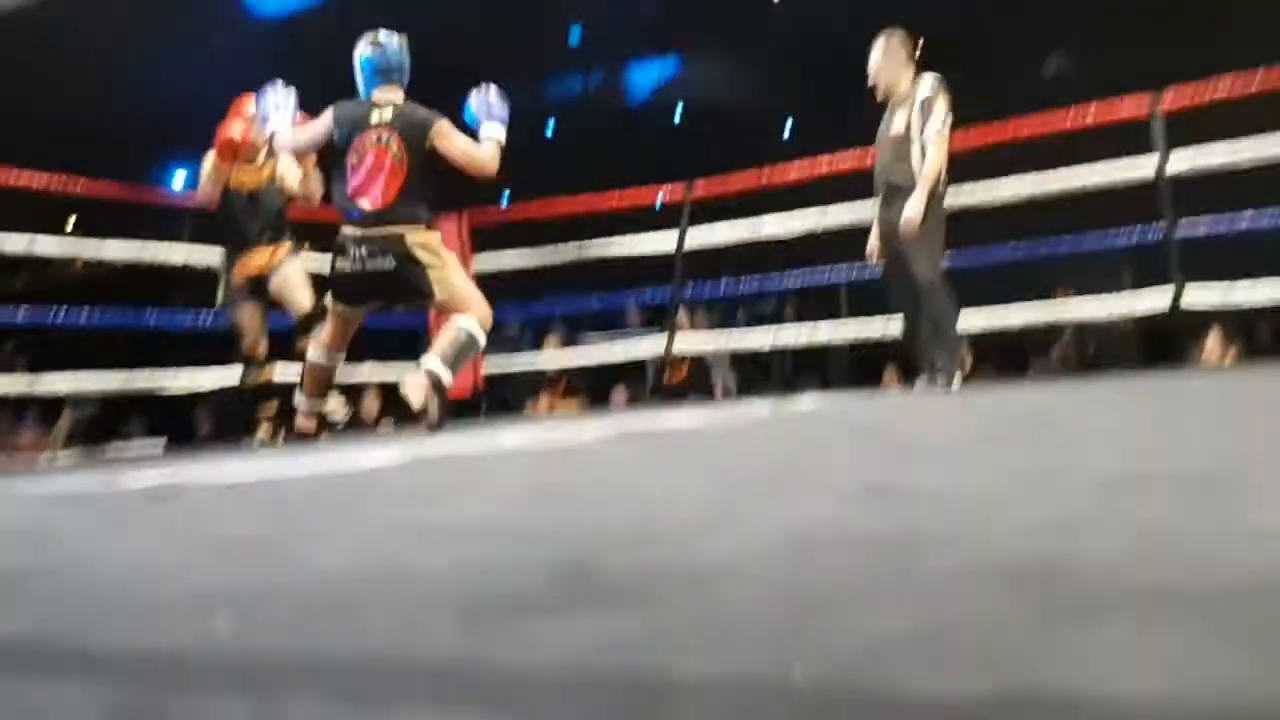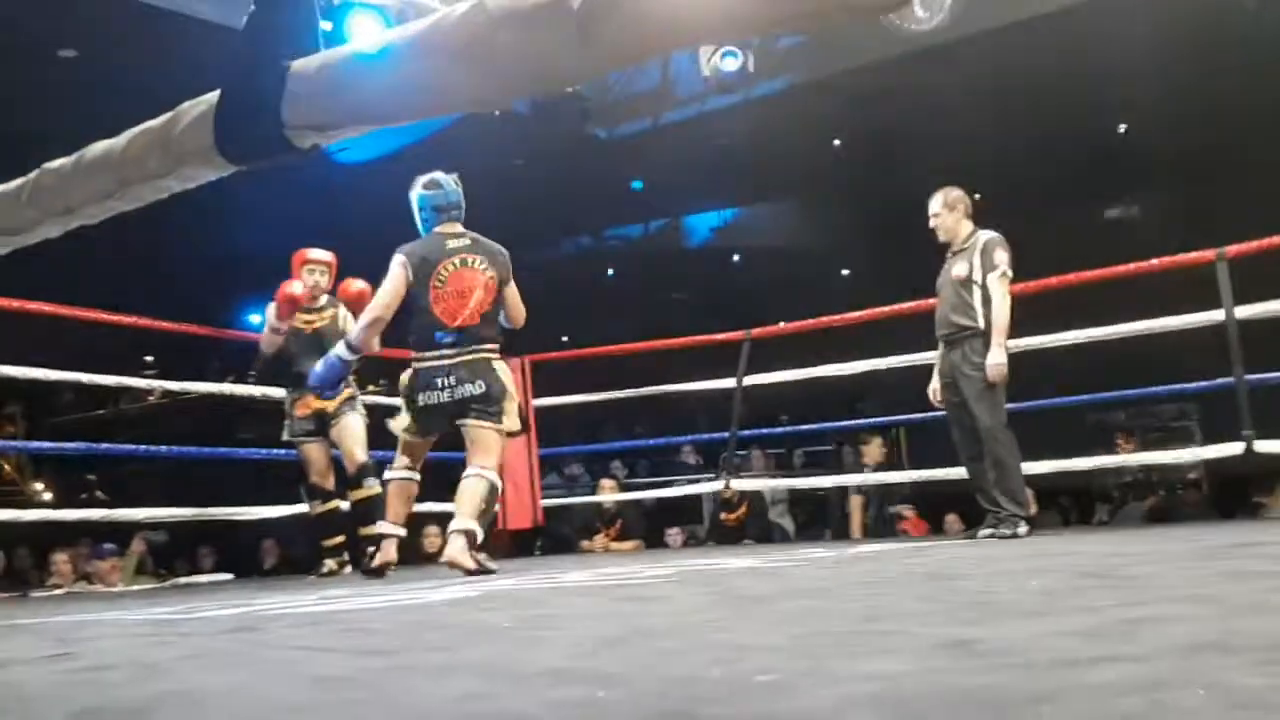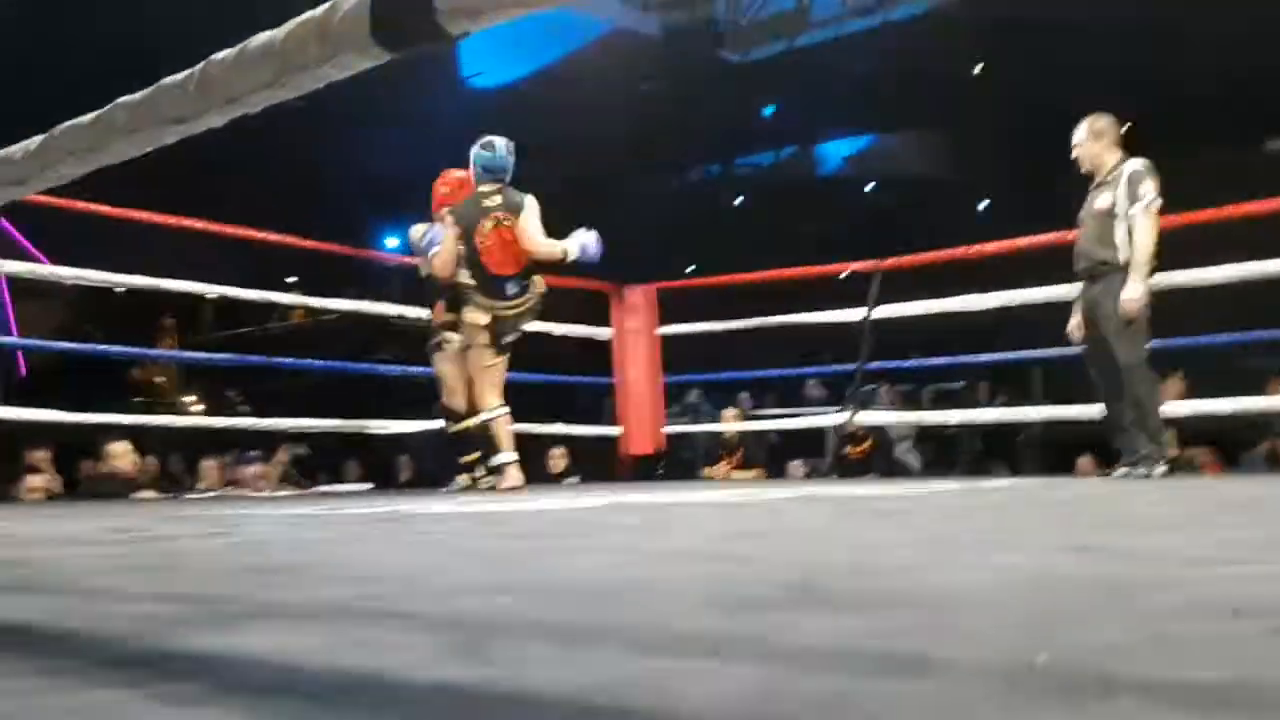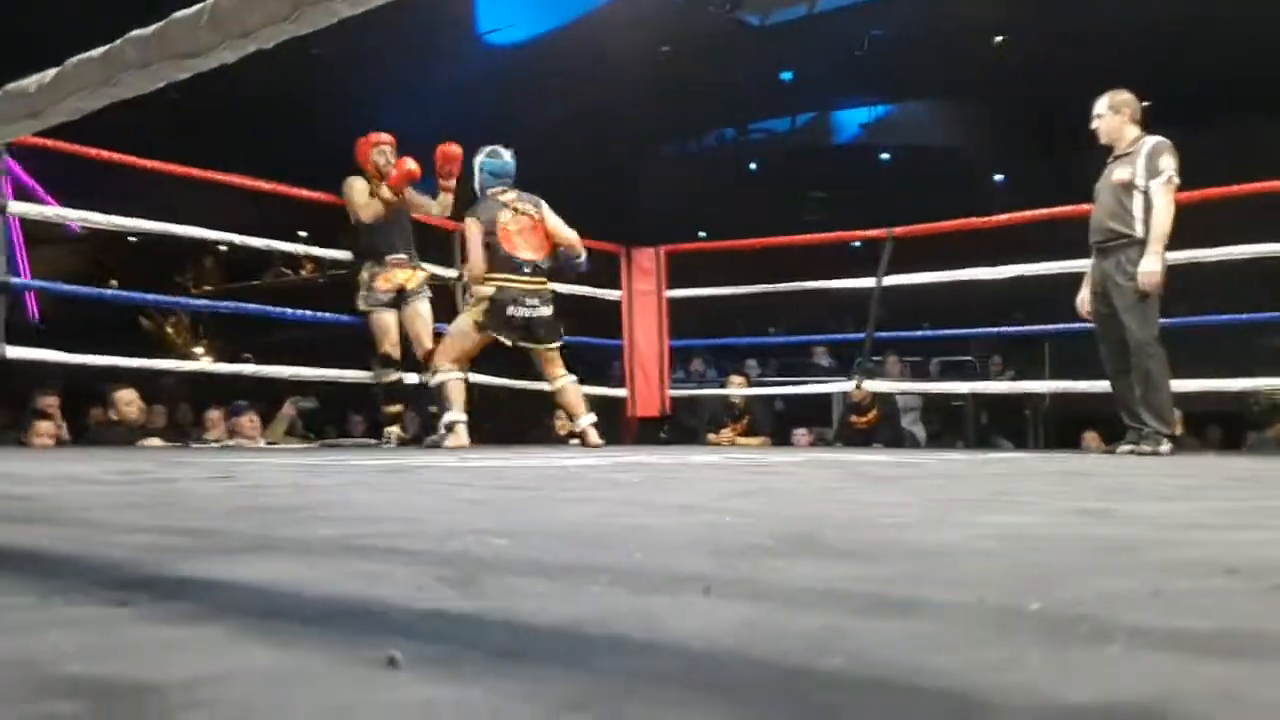
dt=0.7s
person 1, frame 1
left shoulder: (342, 116)
right shoulder: (424, 123)
left elbow: (292, 144)
right elbow: (483, 163)
left wrist: (279, 120)
right wrist: (492, 127)
left hip: (356, 245)
right hip: (406, 243)
left knee: (338, 328)
right knee: (474, 313)
left ankle: (305, 414)
right ankle: (424, 381)
person 1, frame 2
left shoulder: (409, 256)
right shoulder: (496, 253)
left elbow: (378, 314)
right elbow: (516, 318)
left wrist: (339, 358)
left hip: (430, 374)
right hip: (482, 370)
left knee: (408, 458)
right knee: (484, 464)
left ankle: (389, 544)
right ankle: (461, 540)
person 1, frame 3
left shoulder: (458, 216)
right shoulder: (524, 203)
left elbow: (442, 271)
right elbow: (537, 248)
left wrist: (444, 248)
right wrist: (573, 248)
left hip: (488, 311)
right hip: (525, 301)
left knee: (488, 393)
left ankle: (509, 468)
person 1, frame 4
left shoulder: (476, 214)
right shoulder: (536, 204)
left elbow: (476, 269)
right elbow: (570, 239)
left wrist: (469, 284)
right wrist: (578, 258)
left hip: (498, 296)
right hip: (537, 296)
left knee: (446, 360)
right knee: (555, 369)
left ankle: (456, 429)
right ankle: (589, 430)
person 2, frame 1
left shoulder: (929, 93)
right shoulder: (890, 109)
left elbow: (936, 150)
left wrist: (917, 199)
right wrist: (877, 227)
left hip: (919, 207)
right hip: (893, 212)
left knee: (926, 282)
right knee: (903, 289)
left ankle: (946, 368)
right ankle: (930, 367)
person 2, frame 2
left shoulder: (988, 243)
right shoulder: (951, 258)
left elbow: (1000, 295)
left wrist: (998, 346)
right wrist: (938, 368)
left hip: (977, 349)
right hip: (952, 354)
left knee: (992, 428)
right knee: (966, 439)
left ankle: (1014, 515)
right ankle: (994, 514)
person 2, frame 3
left shoulder: (1136, 172)
right shoulder: (1096, 188)
left elbow: (1145, 226)
left wrist: (1136, 280)
right wrist: (1079, 305)
left hip: (1120, 284)
right hip: (1093, 289)
left knee: (1132, 365)
right knee: (1104, 373)
left ankle: (1151, 455)
right ankle: (1130, 453)
person 2, frame 4
left shoulder: (1154, 148)
right shoulder: (1112, 165)
left elbow: (1163, 202)
left wrist: (1153, 254)
right wrist: (1088, 279)
left hip: (1133, 258)
right hip: (1104, 263)
left knee: (1143, 342)
right knee: (1113, 350)
left ankle: (1158, 432)
right ankle: (1135, 430)
person 3, frame 1
left shoulder: (280, 161)
right shoulder: (217, 159)
left elbow: (311, 196)
right elbow: (205, 199)
left wrist: (307, 163)
right wrist: (223, 163)
left hip: (279, 252)
right hip: (243, 261)
left knee: (307, 312)
right knee: (252, 343)
person 3, frame 2
left shoulder: (340, 308)
right shoulder: (278, 308)
right elbow: (266, 350)
right wrist: (281, 319)
left hip: (339, 394)
right hip: (302, 402)
left knee: (358, 462)
right knee: (318, 479)
left ankle: (372, 547)
right ankle: (335, 555)
person 3, frame 3
right shoulder: (420, 233)
right elbow: (425, 249)
right wrist: (447, 211)
right hip: (446, 321)
right knee: (454, 398)
right ankle: (469, 466)
person 3, frame 4
left shoulder: (403, 191)
right shoulder: (356, 184)
left elbow: (440, 210)
right elbow: (367, 214)
left wrist: (447, 180)
right wrist: (392, 188)
left hip: (411, 273)
right hip: (377, 276)
left knee: (427, 348)
right knee: (388, 351)
right ankle: (392, 426)
